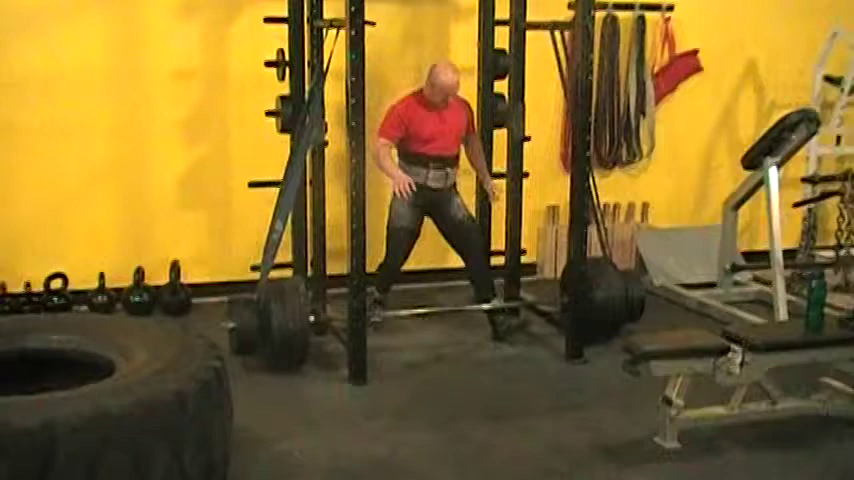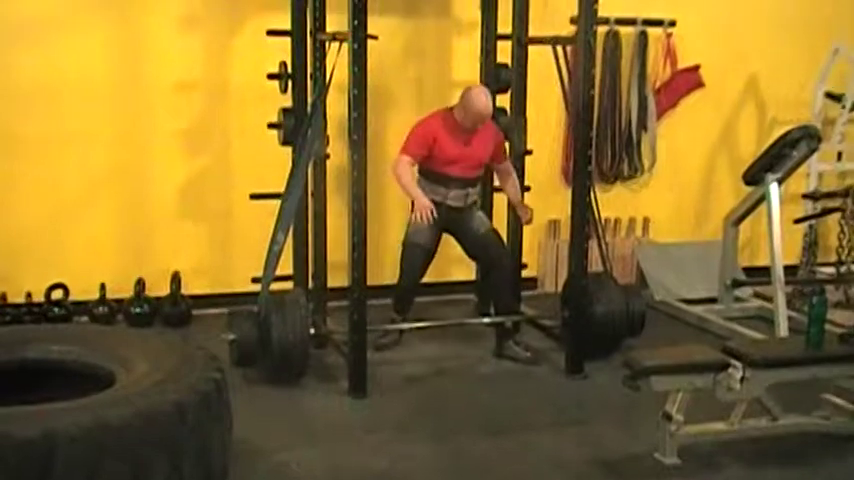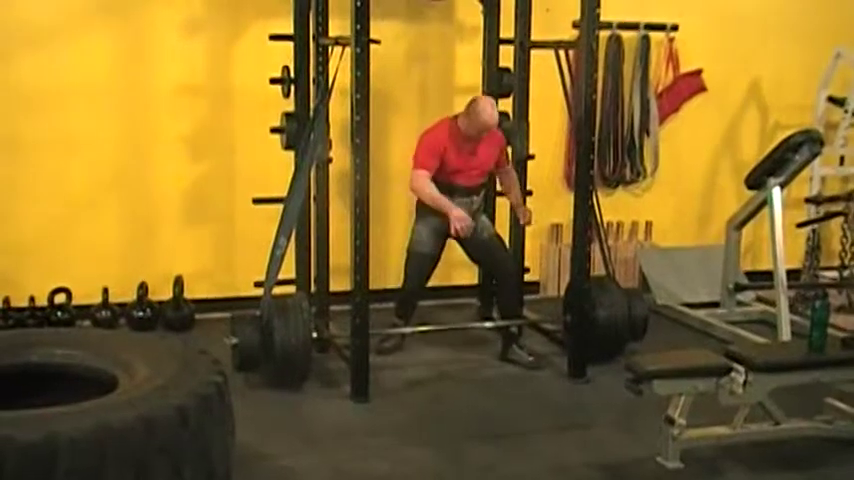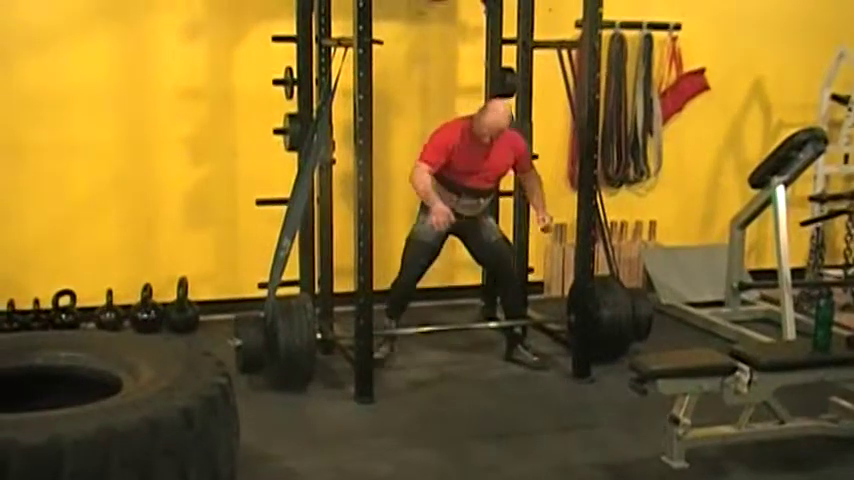
dt=0.3s
person 1, frame 1
left shoulder: (462, 108)
right shoulder: (404, 109)
left elbow: (471, 143)
right elbow: (381, 147)
left wrist: (485, 179)
right wrist: (395, 173)
left hip: (445, 190)
right hip: (411, 189)
left knee: (475, 248)
right knee: (396, 252)
left ankle: (497, 318)
right ankle: (376, 302)
person 1, frame 2
left shoulder: (492, 131)
right shoulder: (430, 127)
left elbow: (504, 168)
right elbow: (401, 165)
left wrist: (518, 204)
right wrist: (418, 197)
left hip: (467, 208)
right hip: (431, 206)
left knee: (500, 262)
right knee: (411, 270)
left ankle: (507, 337)
right ankle: (396, 325)
person 1, frame 3
left shoulder: (496, 137)
right shoulder: (437, 135)
left elbow: (505, 171)
right elbow: (418, 181)
left wrist: (518, 205)
right wrist: (450, 209)
left hip: (471, 214)
right hip: (434, 212)
left knee: (507, 270)
right knee: (415, 276)
left ankle: (511, 342)
right ankle: (398, 329)
person 1, frame 4
left shoulder: (515, 142)
right shoulder: (450, 133)
left elbow: (529, 176)
right elbow: (419, 173)
left wrist: (540, 209)
right wrist: (435, 204)
left hip: (477, 214)
right hip: (440, 210)
left knee: (510, 271)
right knee: (410, 270)
left ankle: (516, 342)
right ankle: (386, 334)
